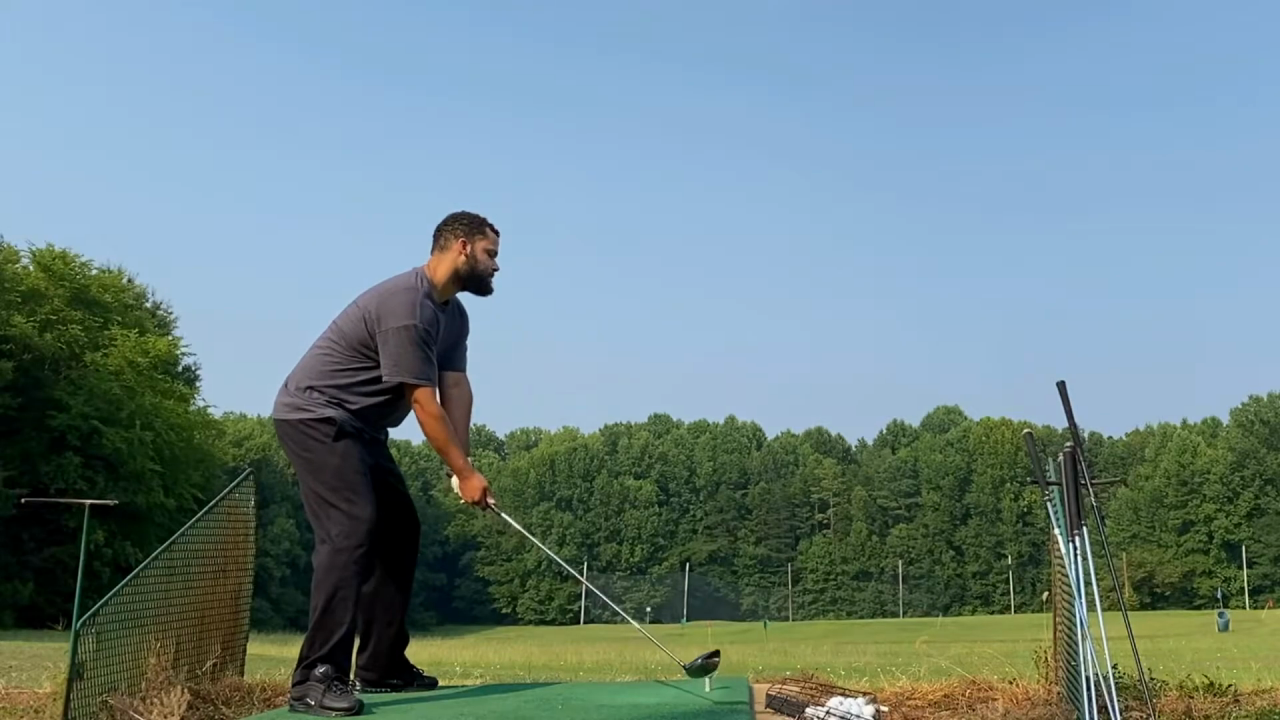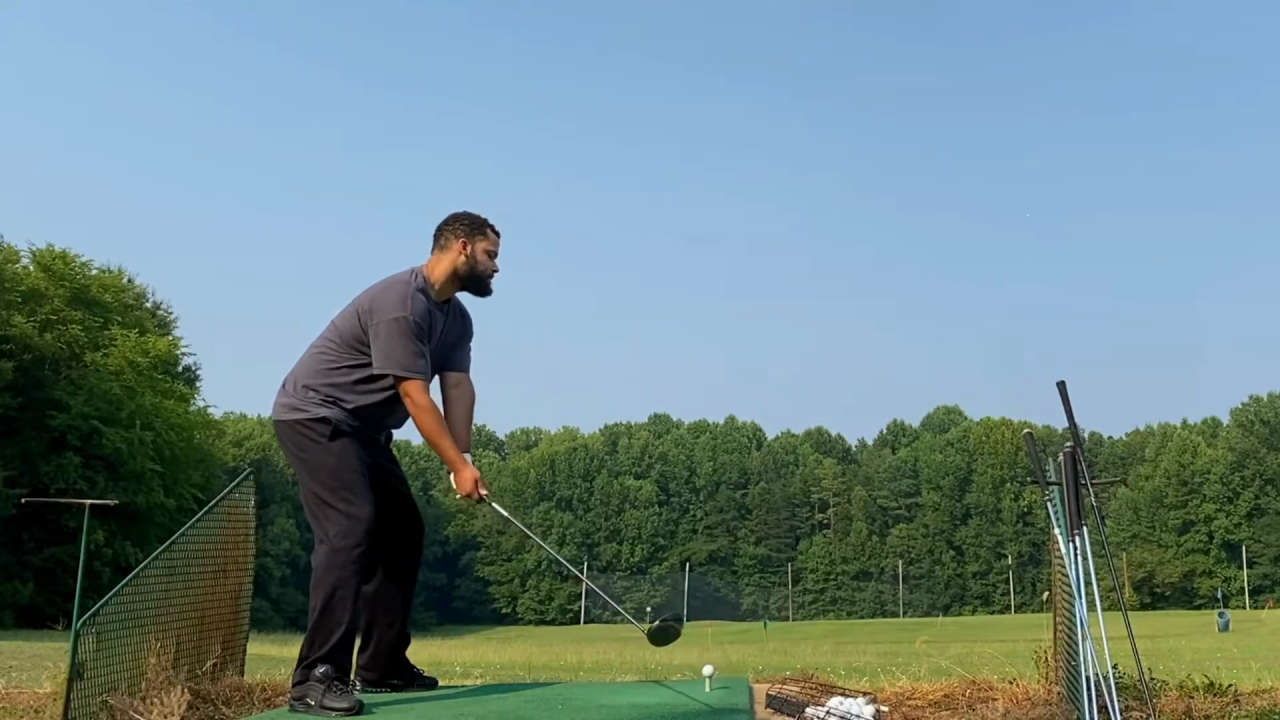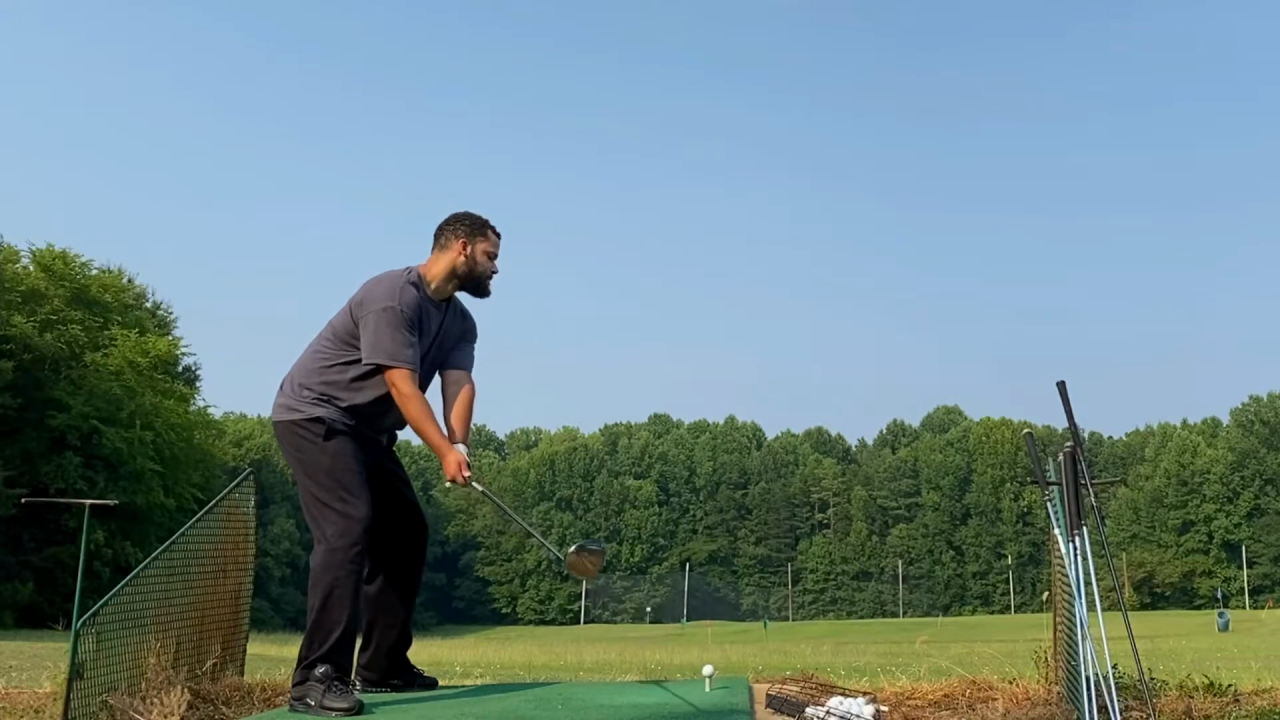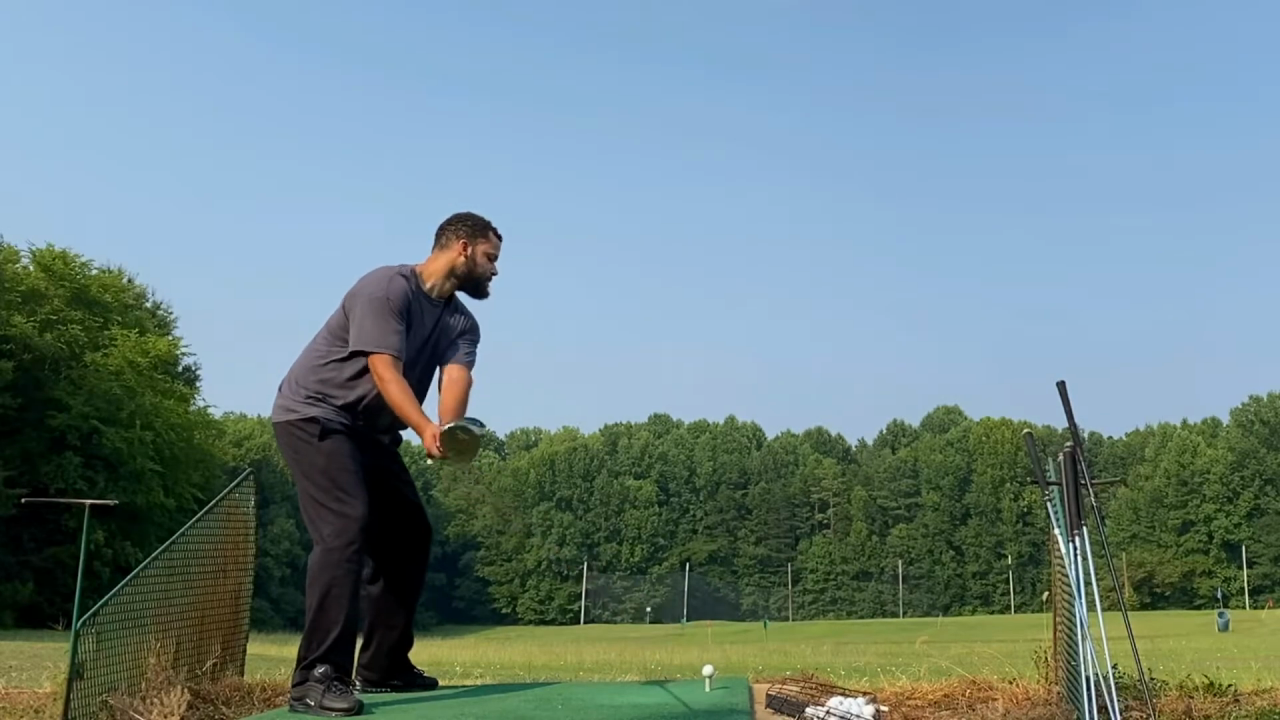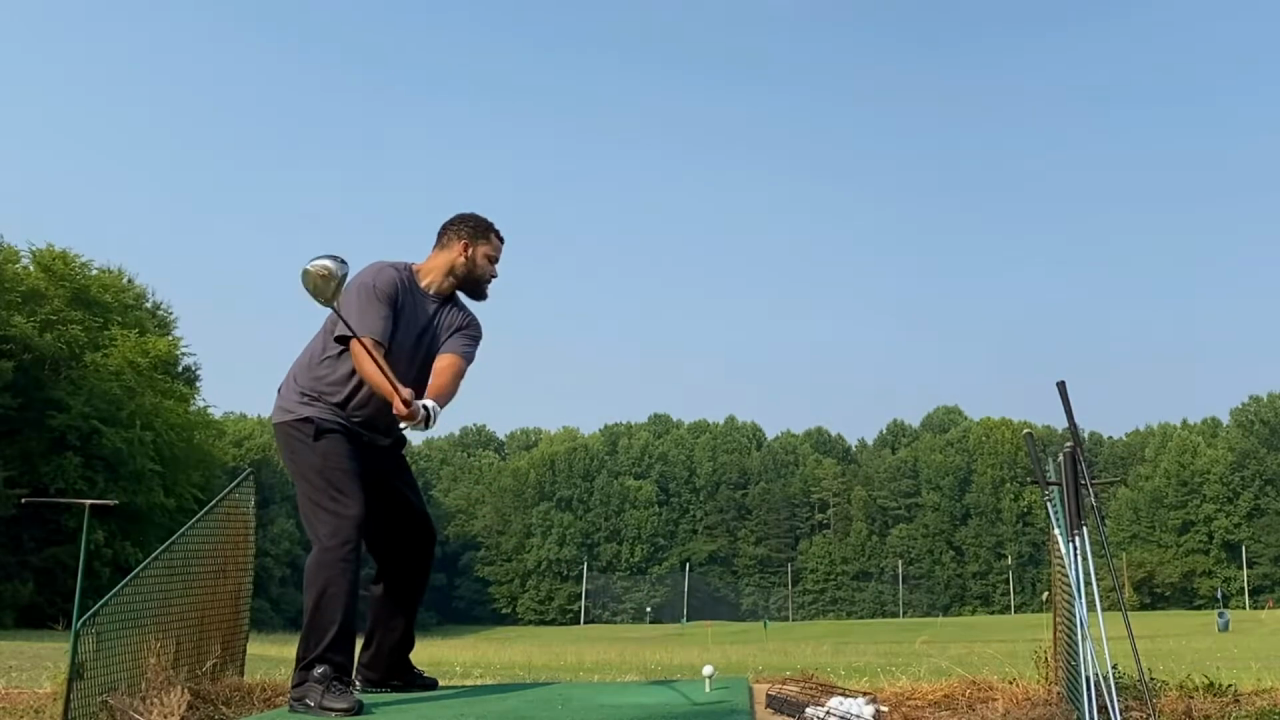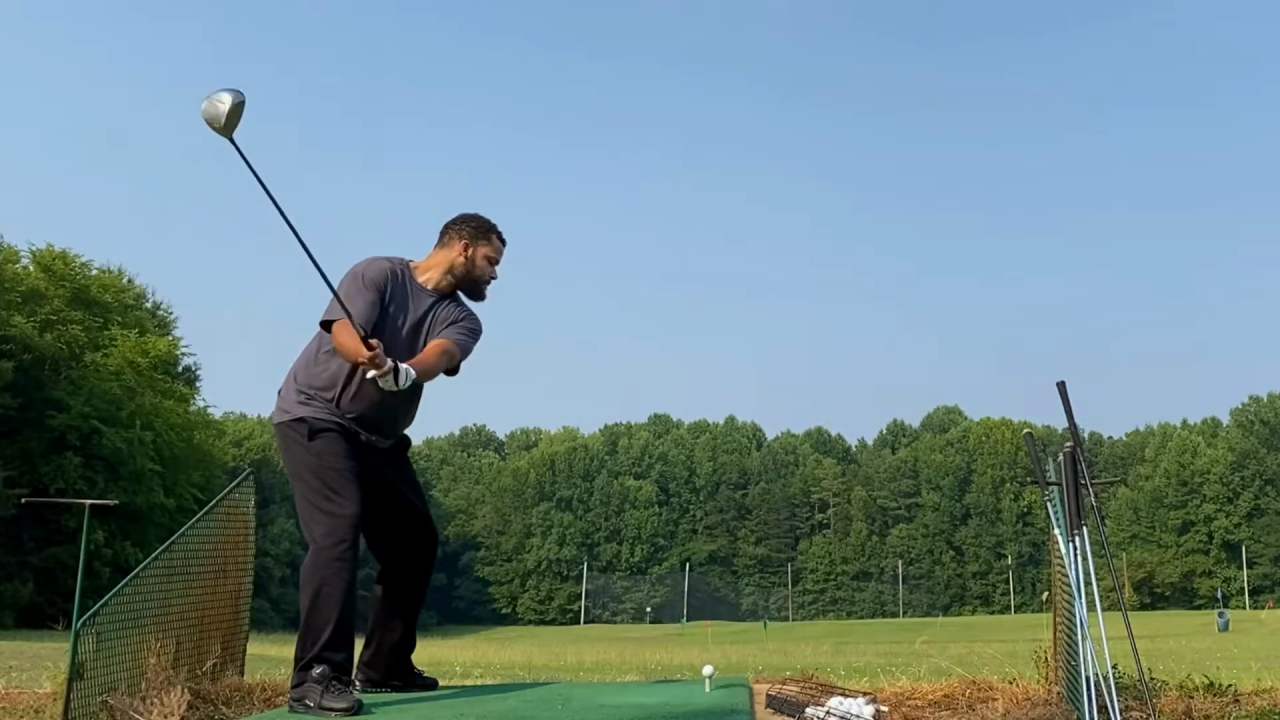
dt=0.3s
person 1, frame 1
left shoulder: (453, 314)
right shoulder: (406, 304)
left elbow: (456, 387)
right elbow: (424, 403)
left wrist: (463, 464)
right wrist: (465, 473)
left hip: (360, 427)
right hip: (316, 416)
left knee: (398, 530)
right knee: (352, 529)
left ankle: (380, 664)
right ankle: (316, 676)
person 1, frame 2
left shoulder: (456, 317)
right shoulder: (400, 300)
left elbow: (458, 388)
right elbow: (415, 395)
left wrist: (463, 457)
right wrist: (457, 465)
left hip: (363, 428)
right hip: (315, 418)
left knee: (402, 532)
right knee: (351, 530)
left ankle: (381, 665)
right ankle: (317, 676)
person 1, frame 3
left shoulder: (460, 322)
right shoulder: (395, 293)
left elbow: (460, 385)
right elbow: (402, 385)
left wrist: (458, 447)
right wrist: (443, 451)
left hip: (366, 430)
right hip: (315, 417)
left knee: (405, 535)
right knee: (348, 529)
left ankle: (382, 665)
right ankle: (316, 676)
person 1, frame 4
left shoulder: (463, 323)
right shoulder: (387, 286)
left elbow: (457, 378)
right elbow: (384, 369)
left wrist: (448, 430)
right wrist: (424, 427)
left hip: (370, 432)
right hip: (314, 417)
left knee: (409, 537)
right knee: (346, 528)
left ankle: (382, 665)
right ankle: (317, 677)
person 1, frame 5
left shoulder: (463, 324)
right shoulder: (383, 280)
left elbow: (448, 371)
right elbow: (364, 351)
left wrist: (428, 406)
right wrist: (394, 394)
left hip: (375, 435)
right hip: (314, 418)
left knee: (413, 540)
right knee: (342, 529)
left ankle: (383, 666)
right ankle: (317, 677)
person 1, frame 6
left shoulder: (462, 320)
right shoulder: (378, 273)
left elbow: (440, 356)
right elbow: (343, 332)
left wrist: (405, 372)
right wrist: (367, 357)
left hip: (379, 436)
right hip: (315, 417)
left knee: (416, 542)
right knee: (338, 529)
left ankle: (383, 665)
right ankle: (316, 677)
